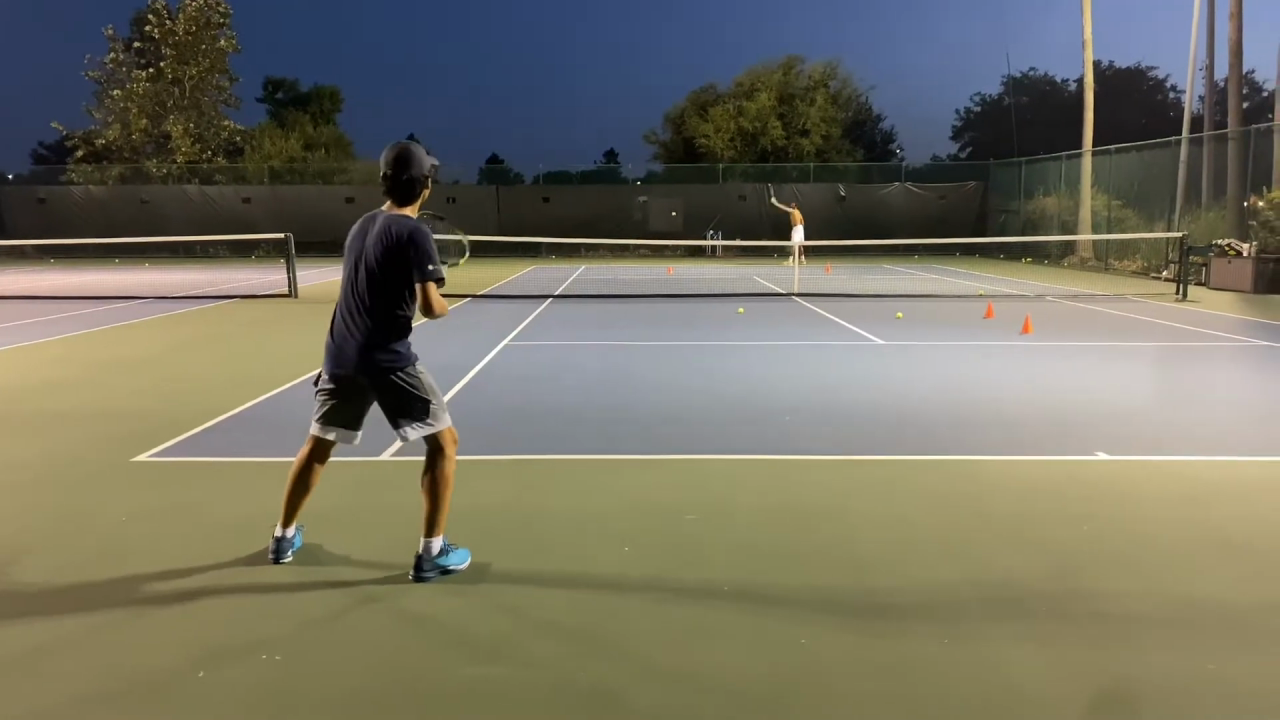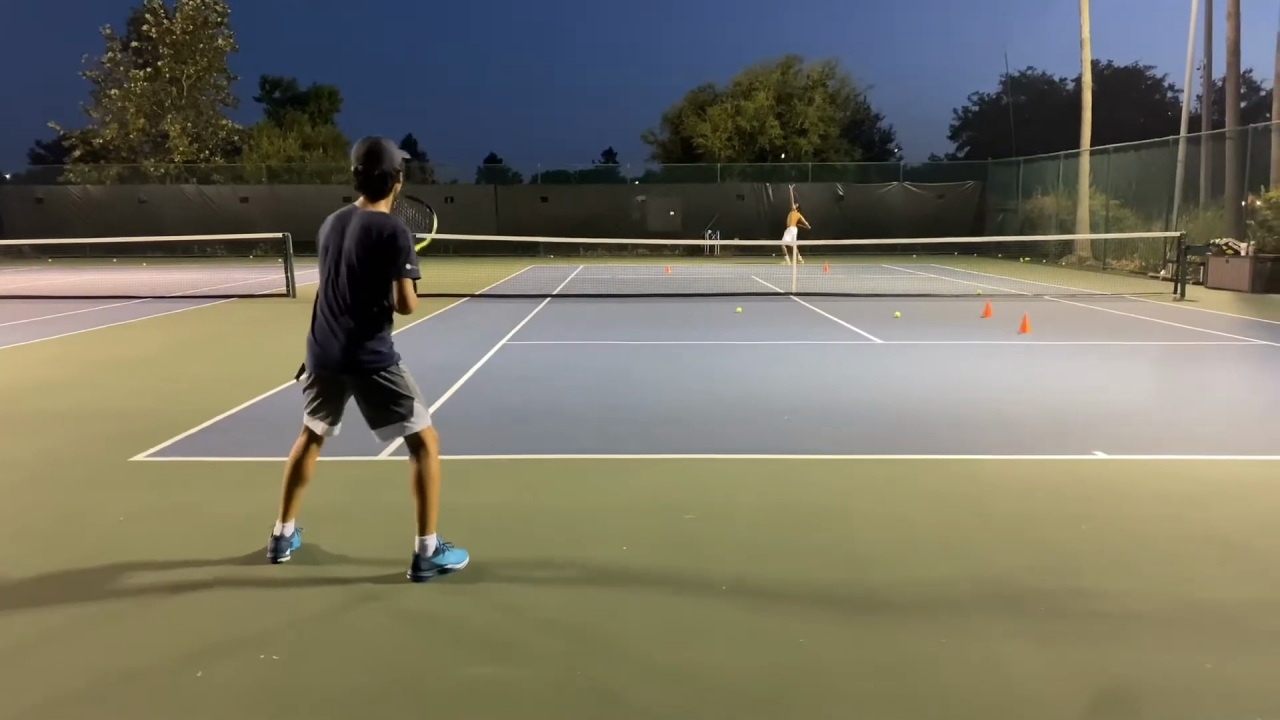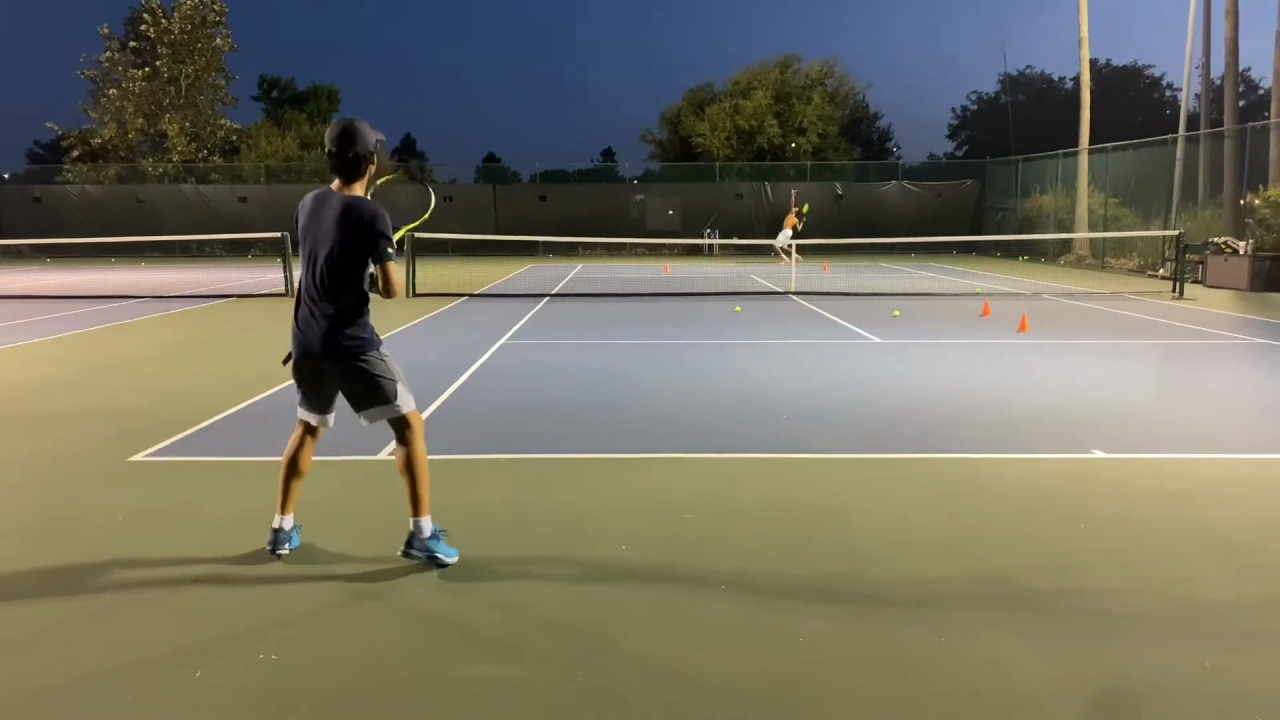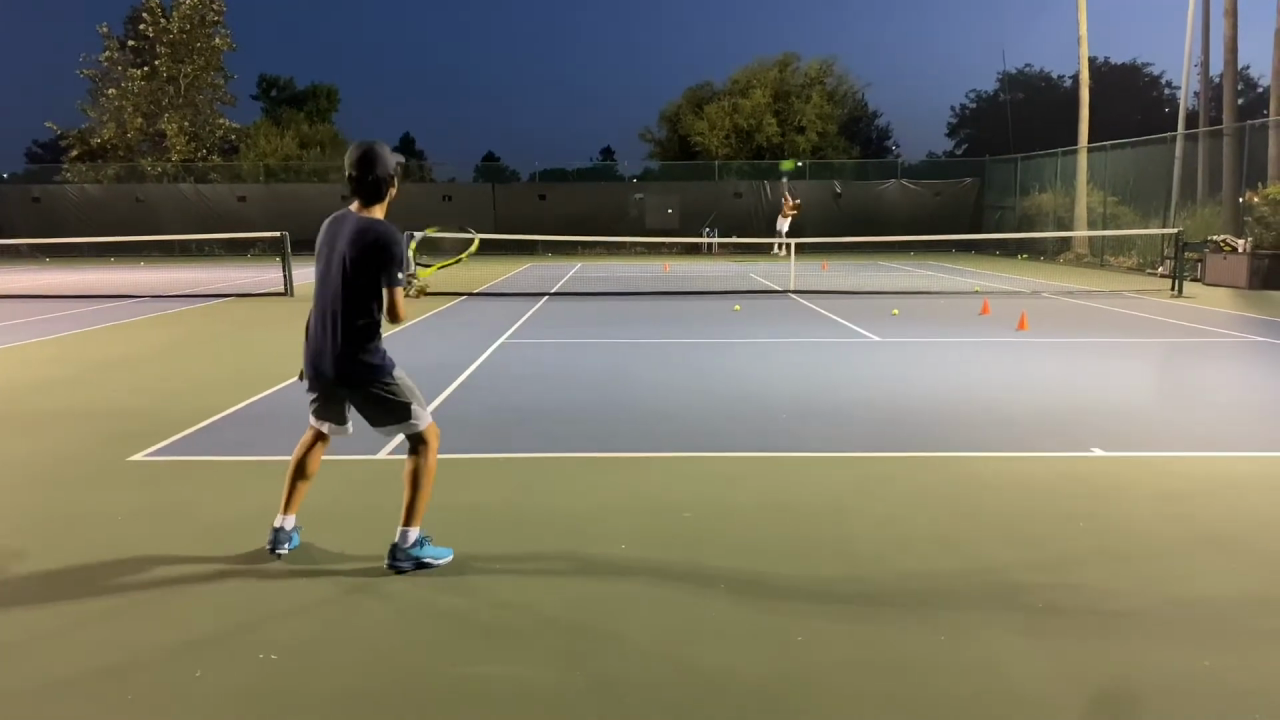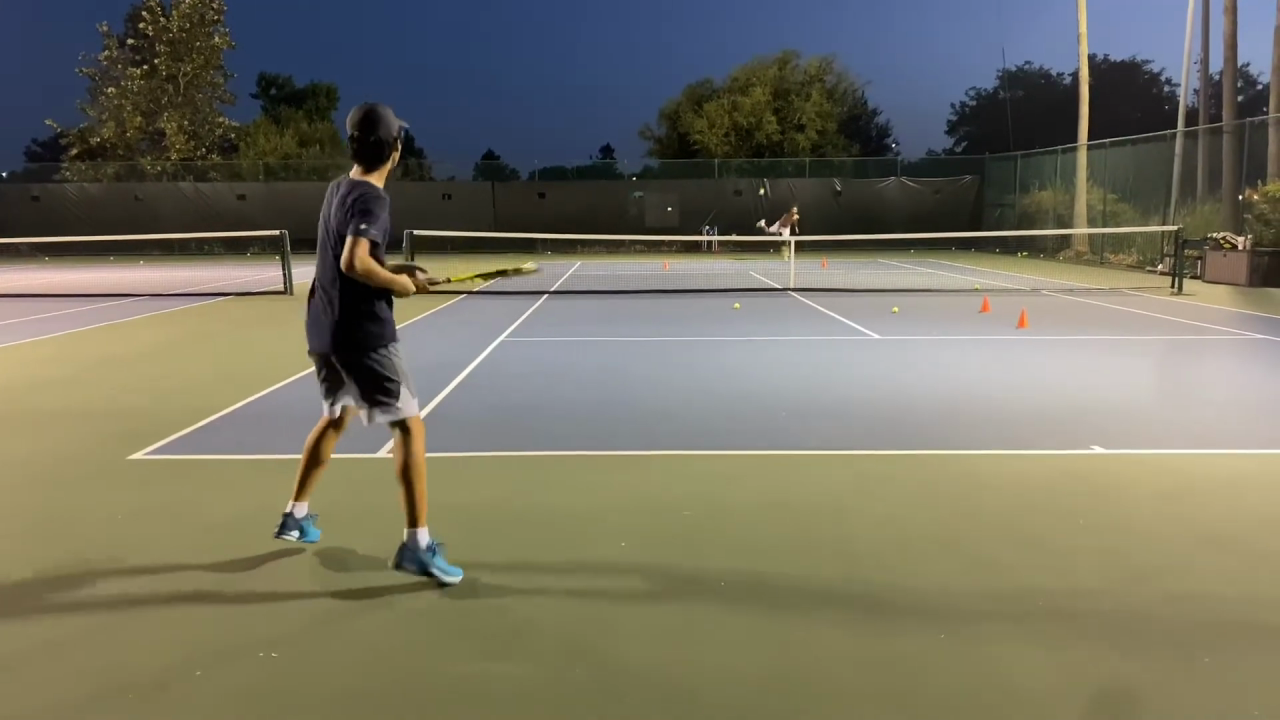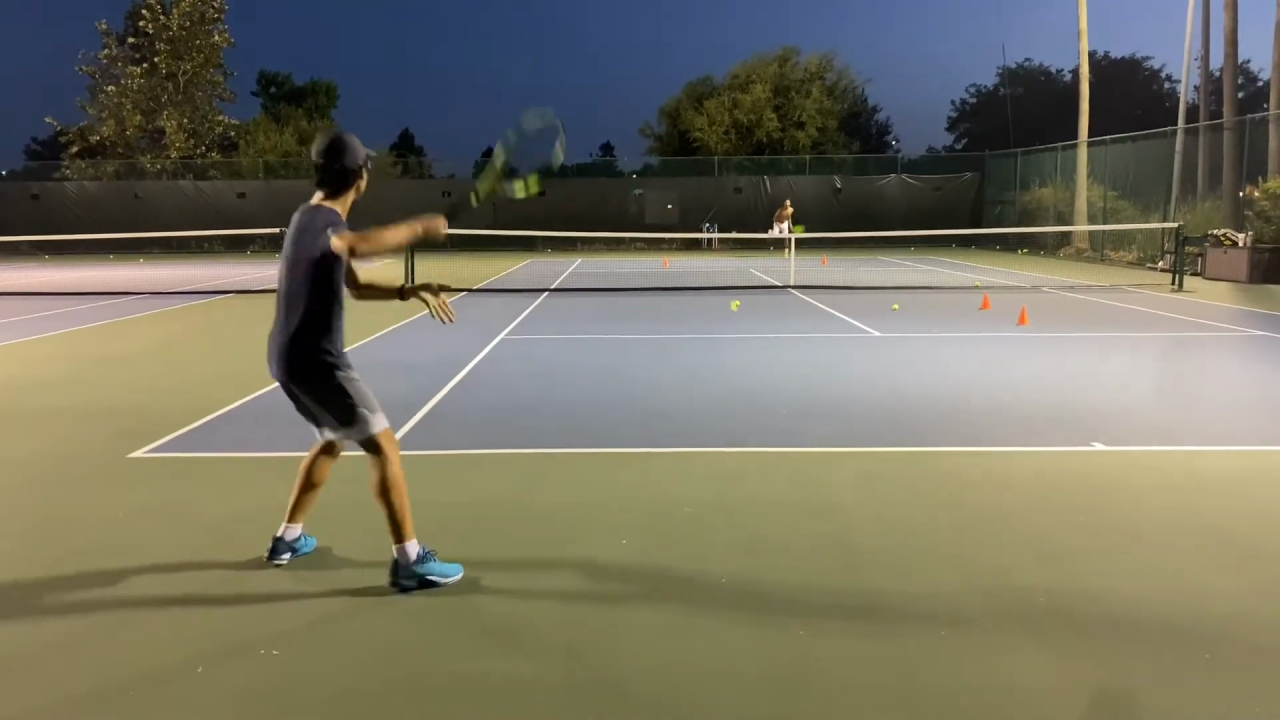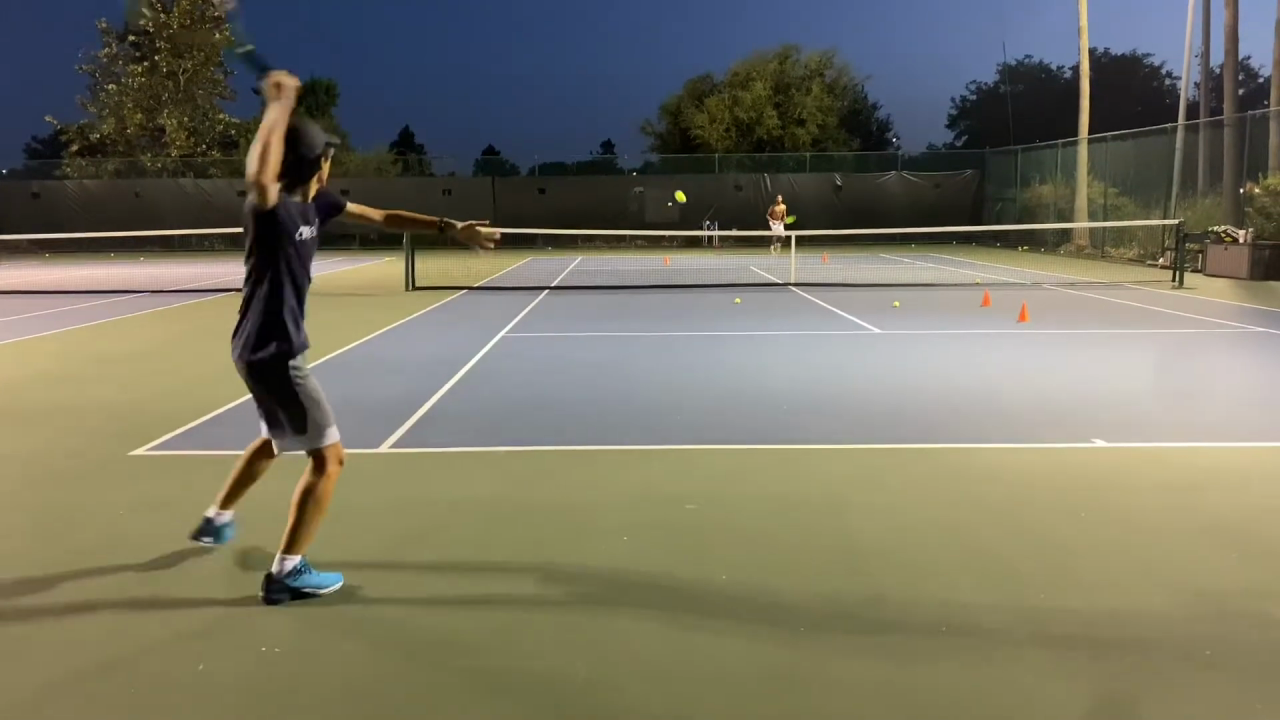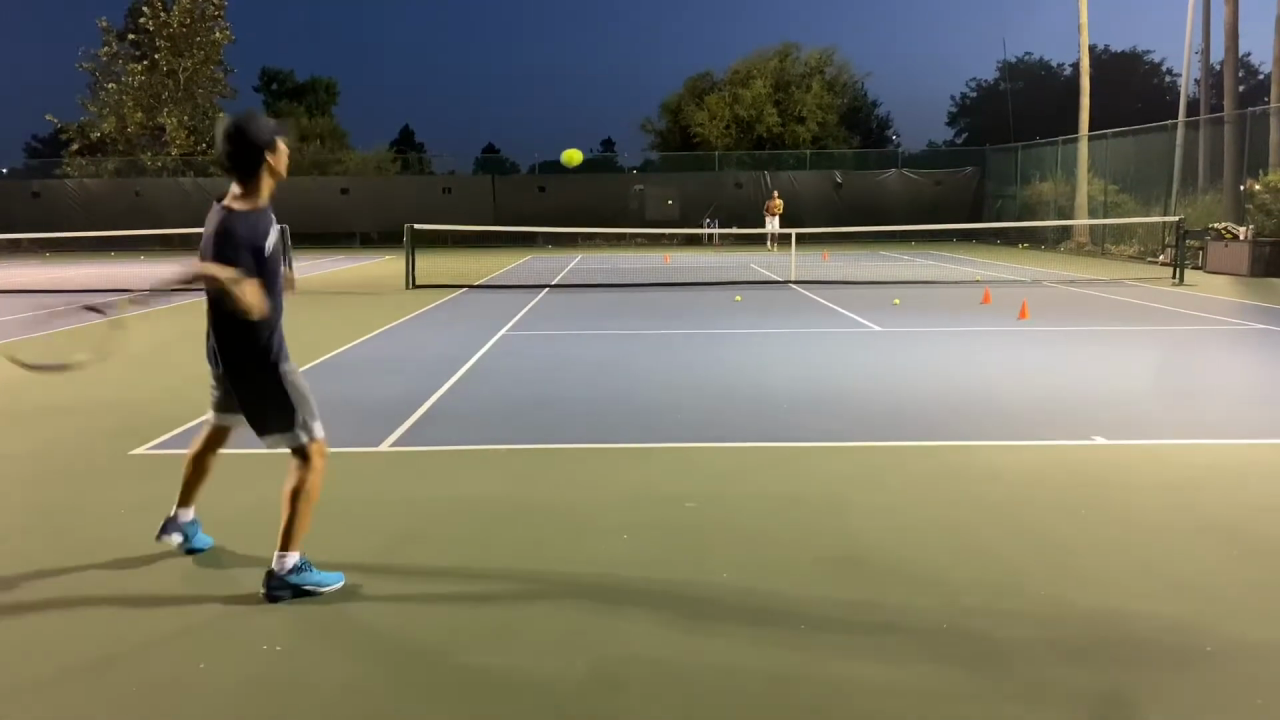
dt=0.3s
person 1, frame 1
left shoulder: (361, 226)
right shoulder: (414, 234)
right elbow: (430, 307)
left wrist: (422, 286)
right wrist: (443, 303)
left hip: (340, 354)
right hip: (388, 357)
left knee: (318, 444)
right knee: (443, 442)
left ankle: (283, 536)
right ankle: (432, 552)
person 1, frame 2
left shoulder: (332, 223)
right shoulder: (393, 232)
right elbow: (406, 305)
right wrist: (393, 296)
left hip: (322, 351)
right hip: (369, 354)
left knee: (311, 436)
right knee: (424, 443)
left ankle: (283, 534)
right ankle: (428, 551)
person 1, frame 3
left shoulder: (309, 205)
right shoulder: (372, 215)
right elbow: (392, 290)
left hip: (307, 339)
right hip: (352, 340)
left knee: (308, 428)
right knee: (409, 426)
left ankle: (282, 529)
right ankle: (422, 533)
person 1, frame 4
left shoulder: (331, 226)
right shoulder: (387, 237)
right elbow: (396, 312)
right wrist: (404, 303)
left hip: (319, 357)
right hip: (362, 362)
left knee: (318, 434)
right knee: (424, 437)
left ankle: (282, 529)
right ankle: (409, 543)
person 1, frame 5
left shoulder: (337, 189)
right shoulder: (372, 198)
right elbow: (353, 263)
left wrist: (393, 275)
right wrist: (398, 284)
left hip: (324, 328)
right hip: (363, 334)
left knee: (335, 418)
right knee: (410, 429)
left ankle: (295, 516)
right ankle: (417, 544)
person 1, frame 6
left shoulder: (324, 222)
right shoulder: (316, 220)
left elbow: (359, 286)
right elbow: (357, 249)
left wrist: (415, 289)
right wrist: (418, 229)
left hip: (293, 357)
right hip: (314, 359)
left knee: (332, 443)
right knee: (384, 447)
left ankle: (289, 537)
right ankle: (410, 556)
person 1, frame 7
left shoulder: (314, 205)
right shoulder: (268, 207)
left elbow: (383, 218)
right elbow: (259, 175)
left wrist: (451, 226)
right wrist: (277, 106)
left hip: (267, 347)
right hip: (273, 351)
left knee: (274, 440)
right knee: (329, 458)
left ankle: (216, 520)
right ankle: (287, 570)
person 1, frame 8
left shoulder: (256, 208)
right shoulder: (232, 227)
right elbow: (228, 288)
right wrist: (229, 281)
left hip: (231, 352)
right hip: (257, 357)
left knee: (219, 428)
right knee: (311, 454)
left ankle: (179, 519)
right ankle: (286, 567)
